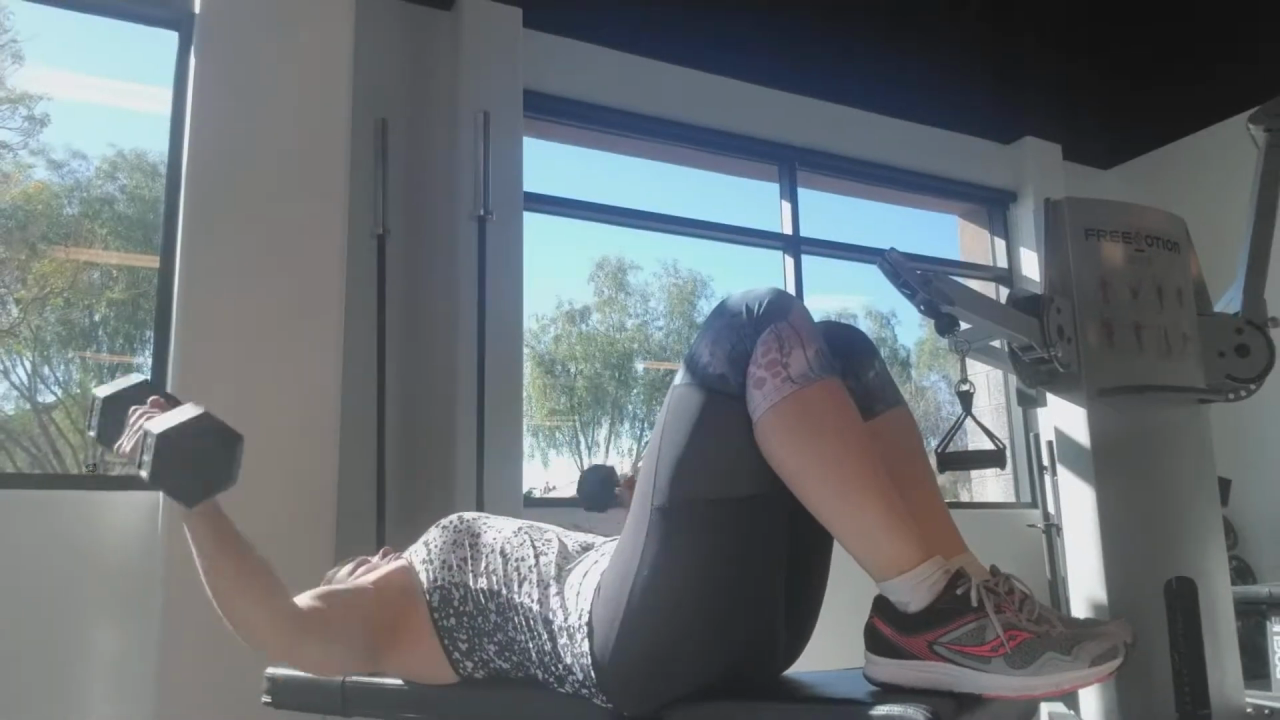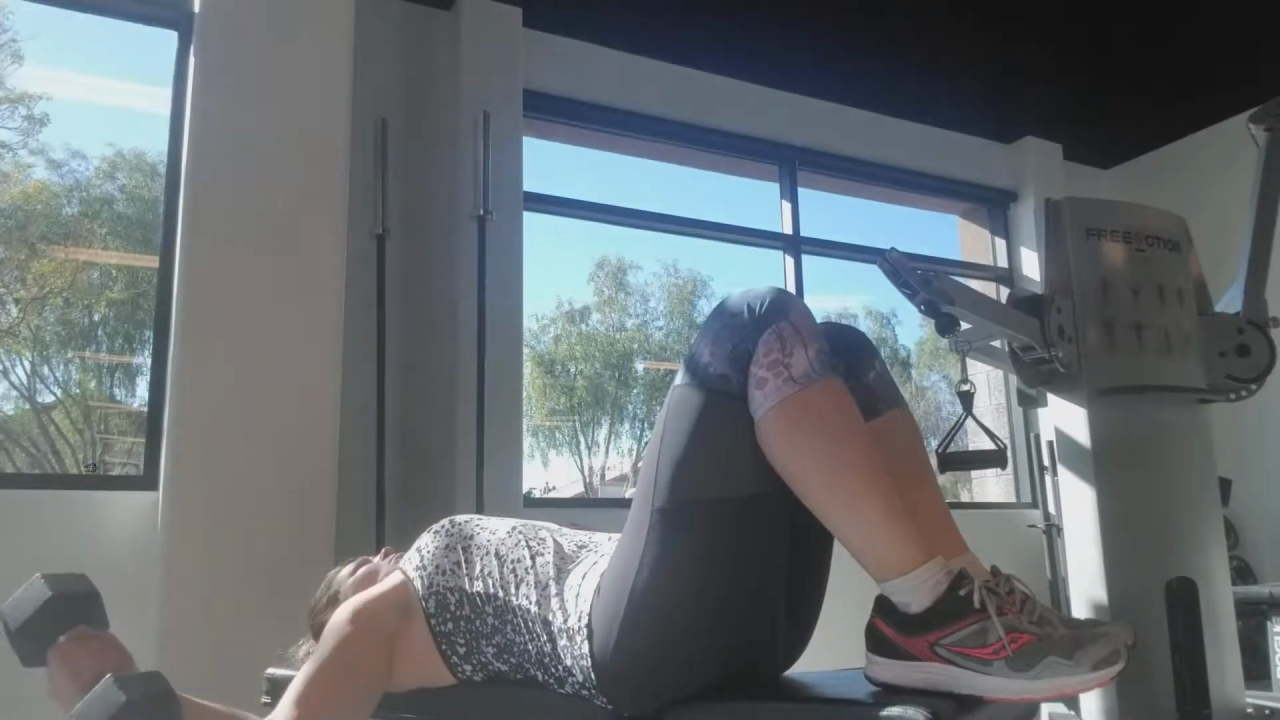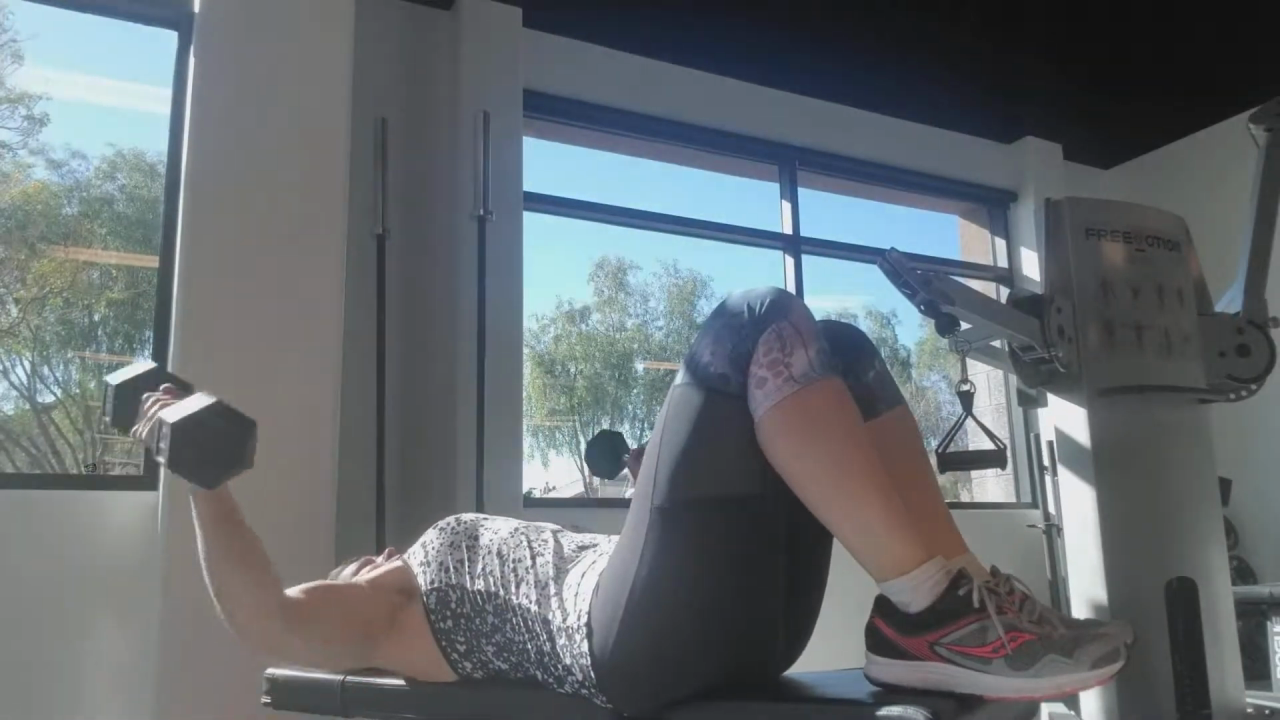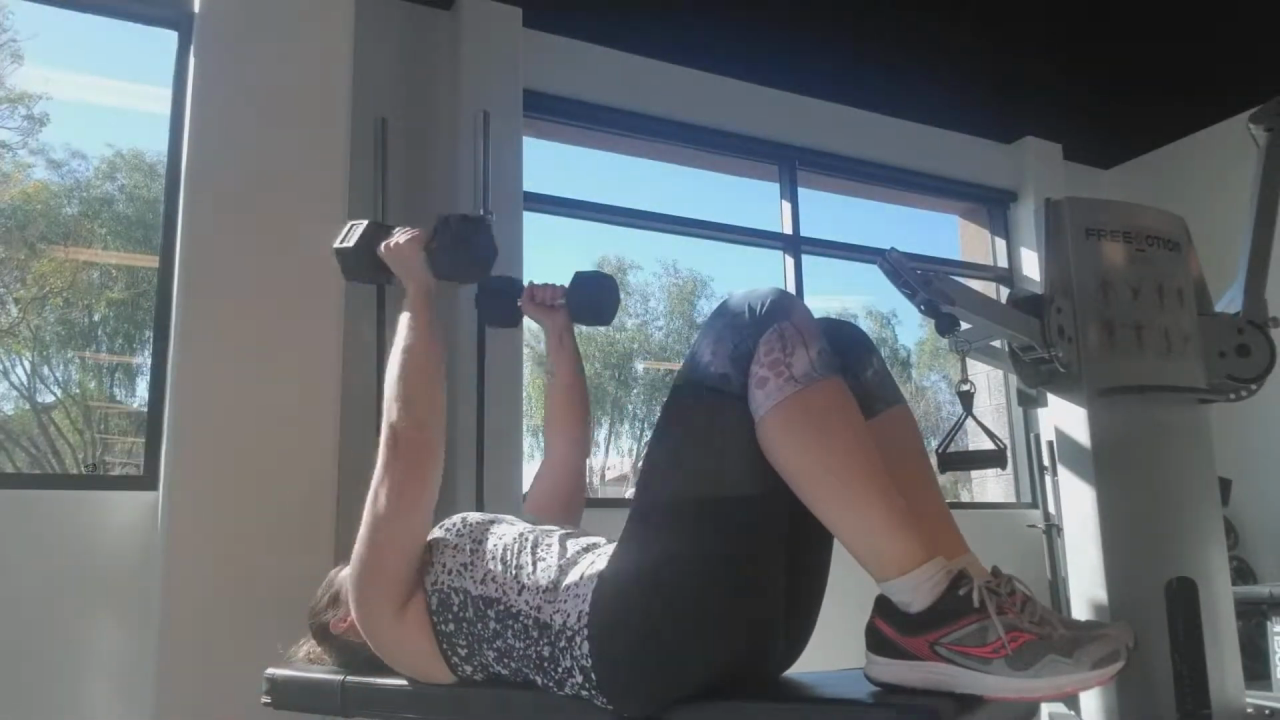
dt=0.5s
person 1, frame 1
left shoulder: (470, 558)
right shoulder: (385, 614)
right elbow: (279, 631)
left wrist: (632, 503)
left hip: (734, 621)
right hip: (635, 634)
left knee: (839, 350)
right knee: (759, 325)
left ankle: (949, 599)
right ankle: (928, 618)
person 1, frame 2
left shoulder: (450, 560)
right shoulder: (377, 623)
left hip: (733, 619)
left knee: (838, 351)
right knee: (758, 328)
left ankle: (949, 599)
right ankle: (929, 618)
person 1, frame 3
left shoulder: (459, 561)
right shoulder: (377, 616)
right elbow: (261, 611)
left wrist: (640, 471)
right wrist: (198, 469)
left hip: (731, 626)
right hip: (637, 637)
left knee: (834, 350)
right knee: (759, 325)
left ankle: (951, 595)
right ankle: (931, 620)
person 1, frame 4
left shoulder: (505, 561)
right shoulder: (390, 608)
left elbow: (568, 452)
right elbow: (409, 443)
left wrist: (559, 334)
right wrist: (418, 293)
left hip: (734, 619)
right hip: (640, 635)
left knee: (838, 346)
right knee: (759, 325)
left ankle: (958, 593)
right ankle: (930, 614)
